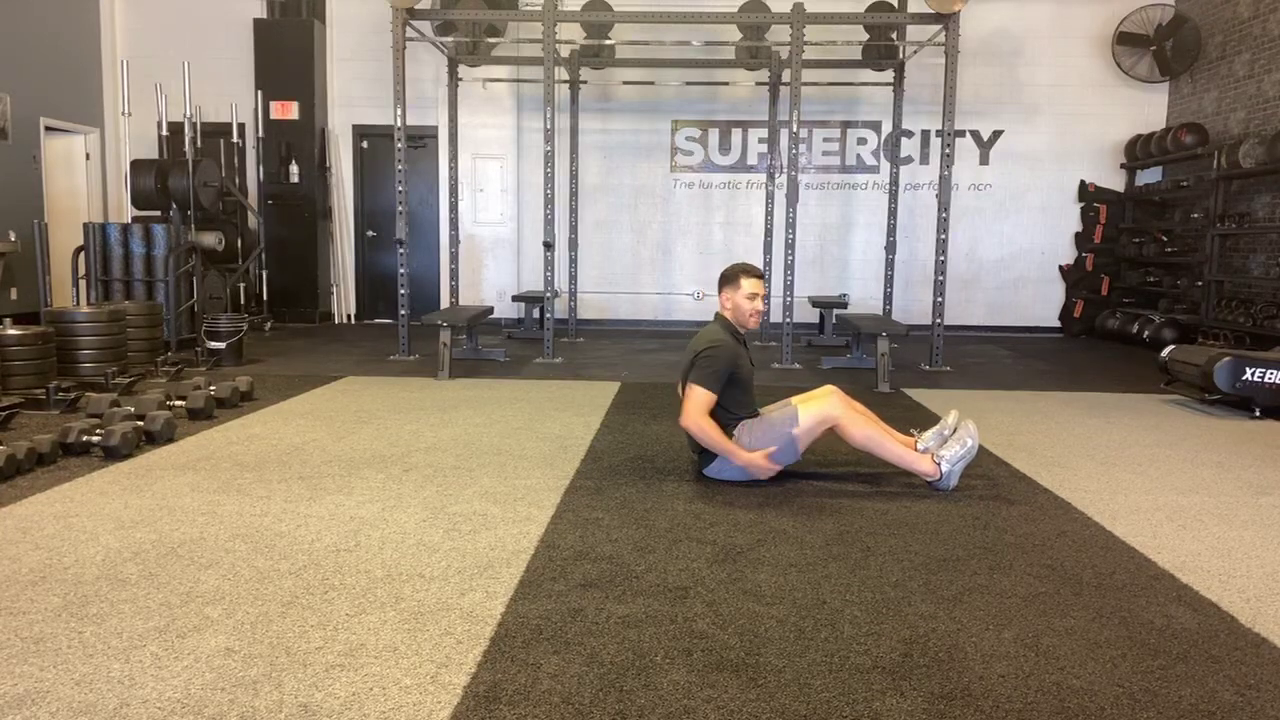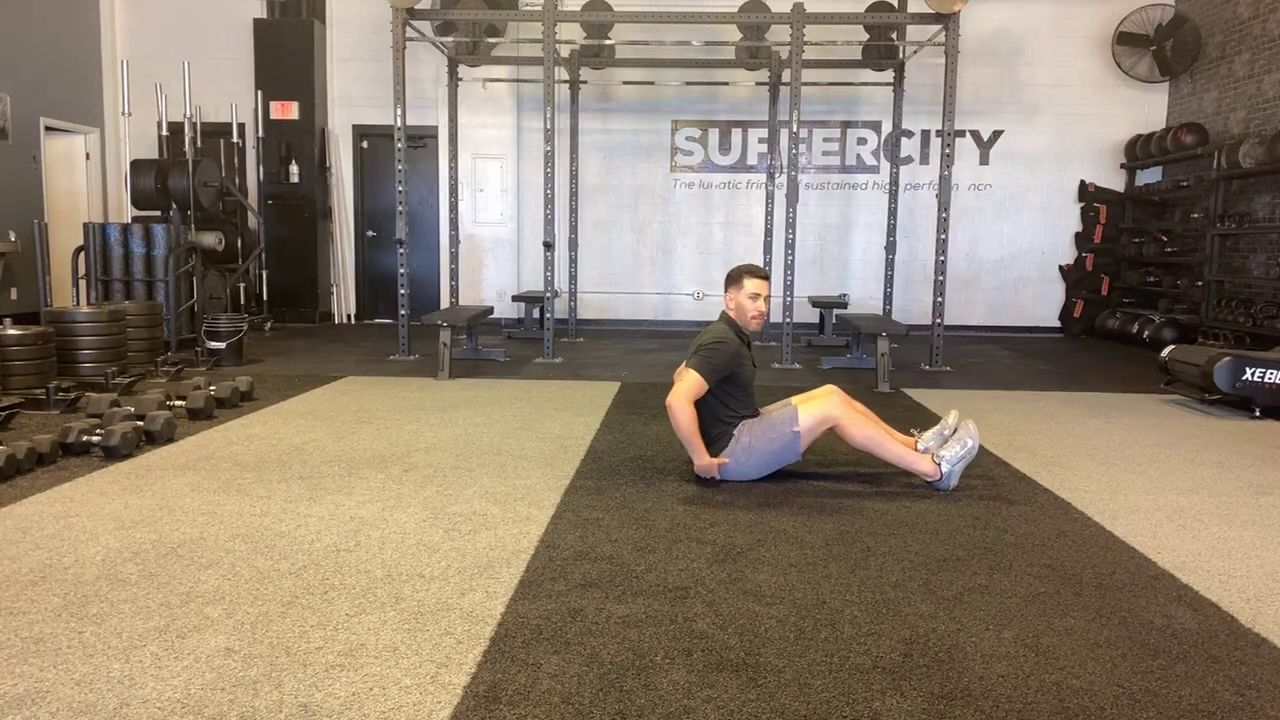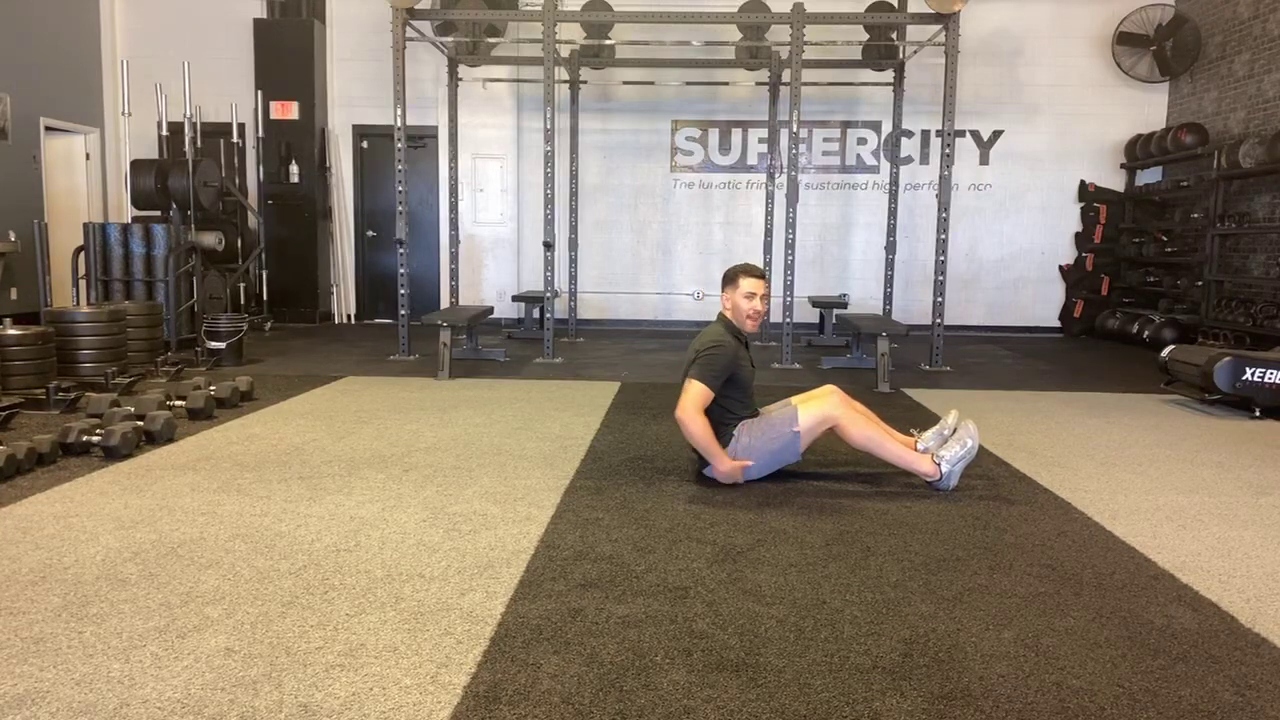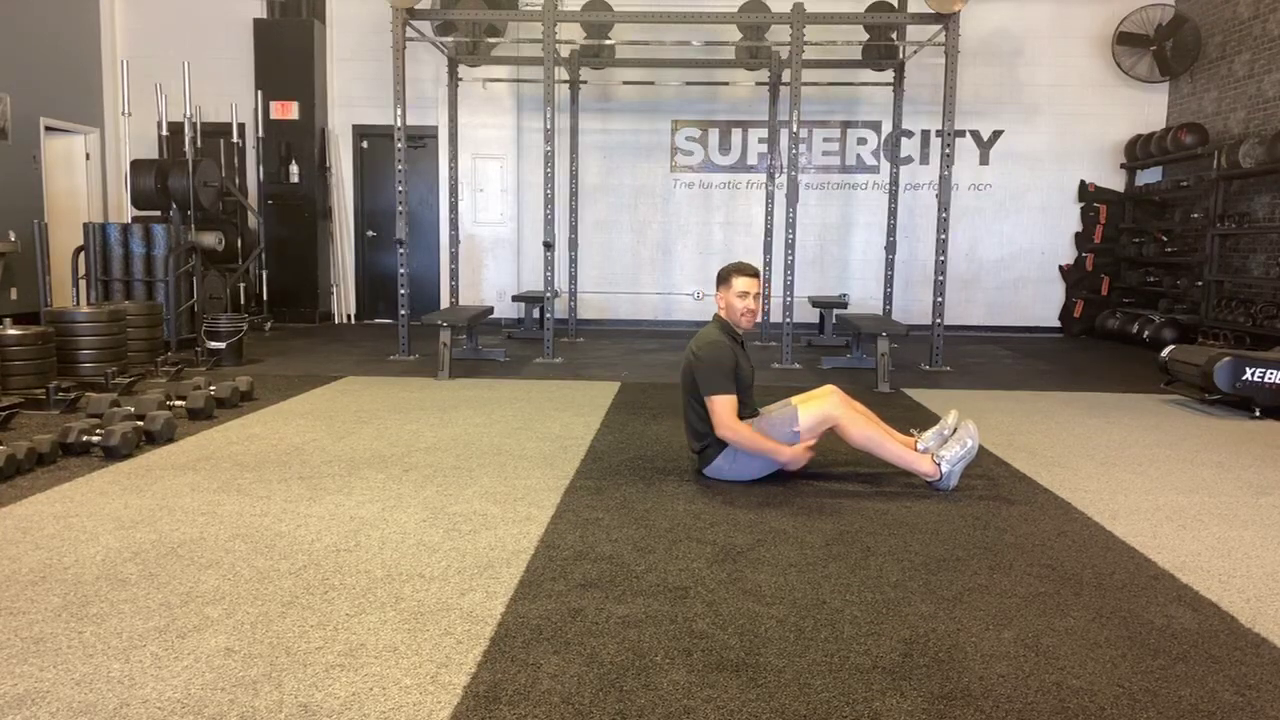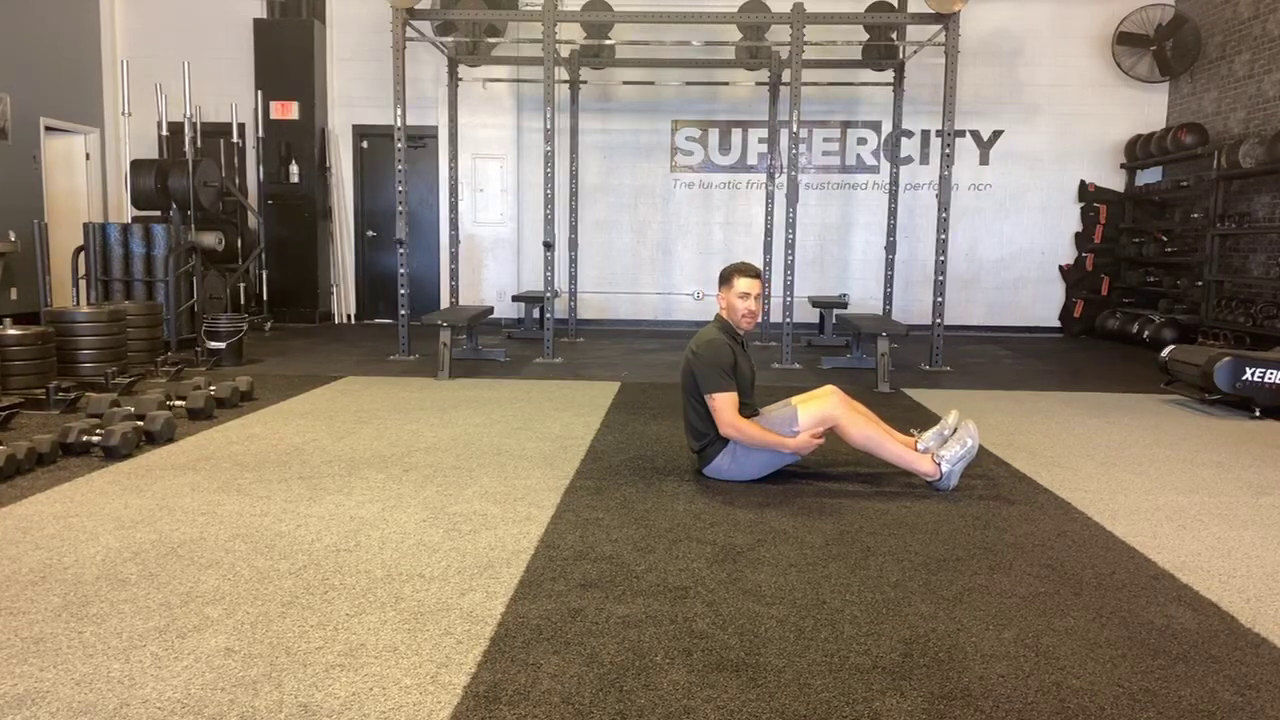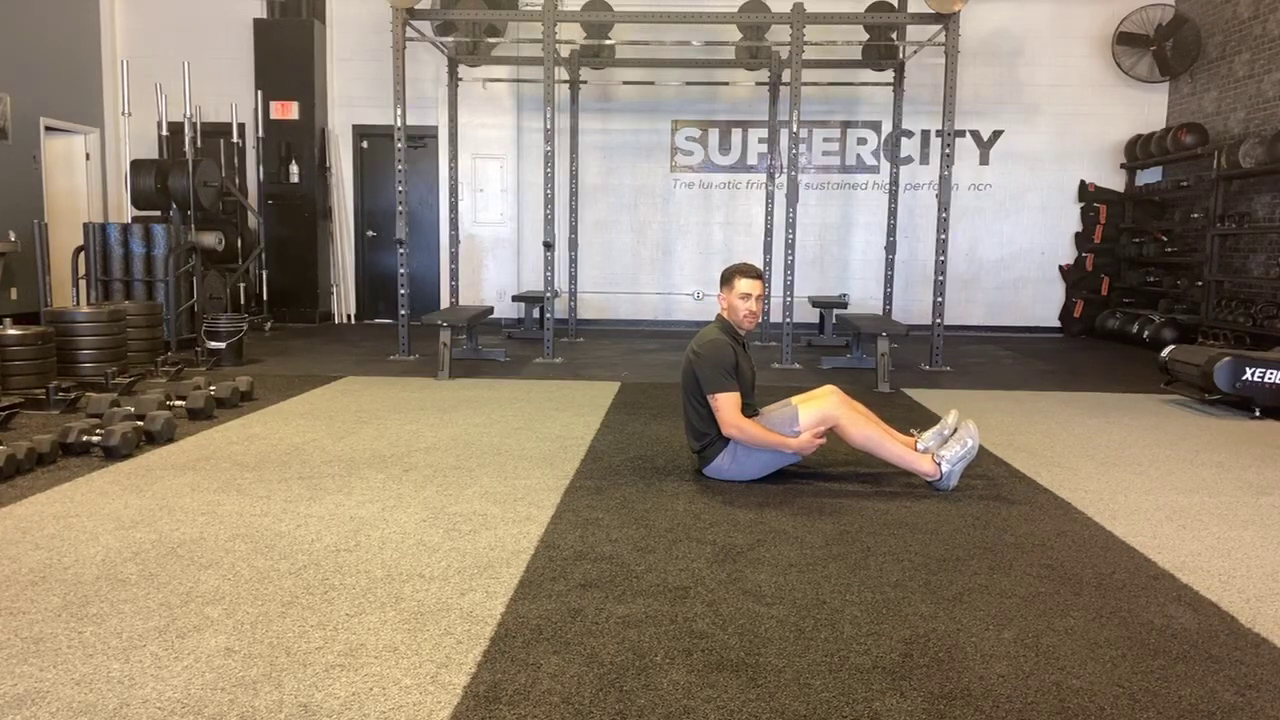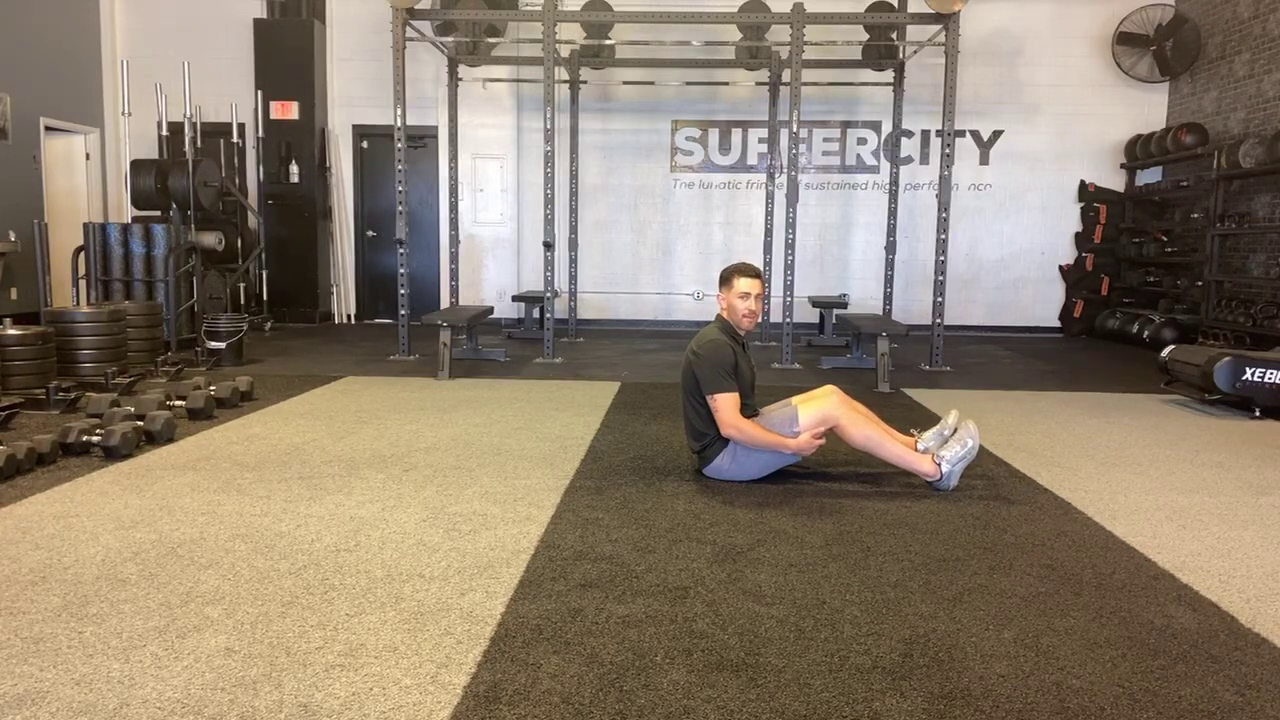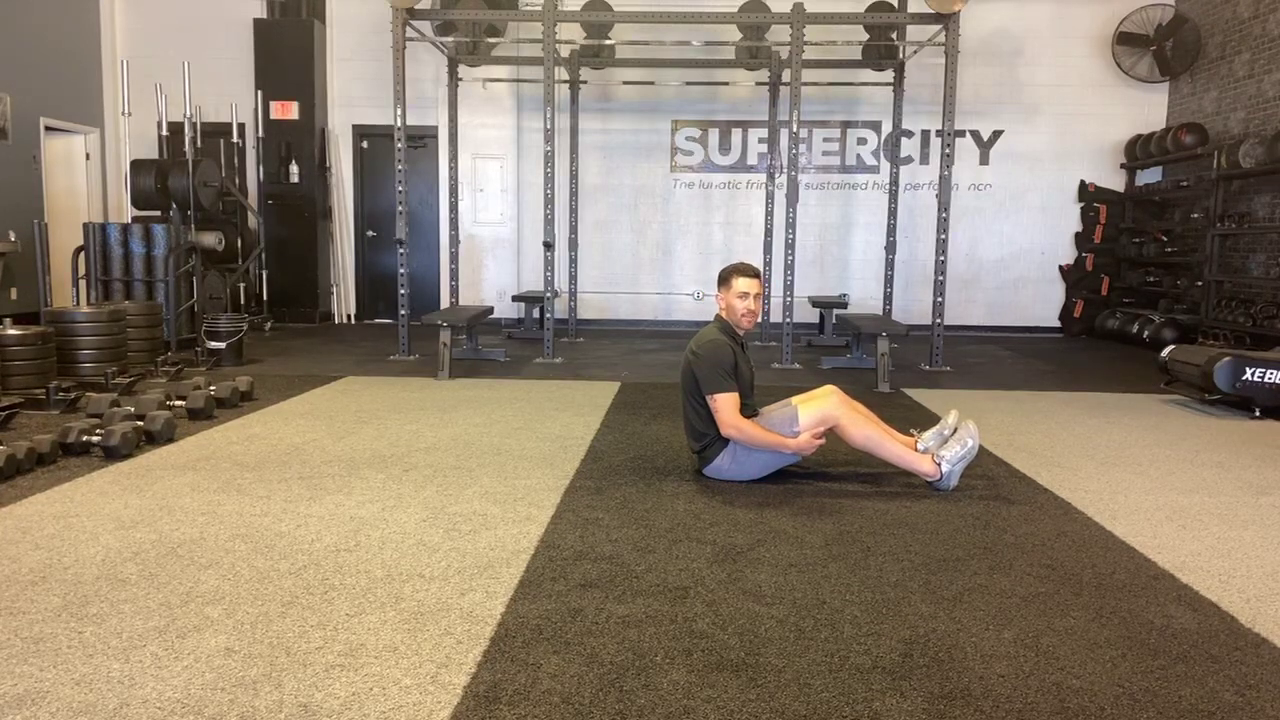
dt=0.3s
person 1, frame 1
left shoulder: (724, 336)
right shoulder: (719, 347)
left elbow: (688, 390)
right elbow: (692, 418)
right wrist: (743, 460)
left hip: (738, 432)
right hip: (731, 453)
left knee: (830, 394)
right knee: (832, 407)
left ankle: (916, 445)
right ankle: (933, 469)
person 1, frame 2
left shoulder: (728, 335)
right shoulder: (723, 344)
left elbow: (680, 377)
right elbow: (677, 401)
right wrist: (702, 459)
left hip: (738, 432)
right hip: (729, 450)
left knee: (830, 393)
right knee: (833, 407)
left ankle: (914, 445)
right ankle: (933, 469)
person 1, frame 3
left shoulder: (726, 337)
right shoulder: (720, 347)
left elbow: (706, 397)
right elbow: (687, 412)
right wrist: (722, 463)
left hip: (737, 432)
right hip: (729, 447)
left knee: (830, 394)
right knee: (832, 408)
left ankle: (916, 446)
right ankle: (933, 469)
person 1, frame 4
left shoulder: (726, 338)
right shoulder: (716, 348)
right elbow: (725, 427)
right wrist: (785, 454)
left hip: (739, 437)
right hip: (727, 455)
left knee: (831, 393)
right knee: (832, 408)
left ankle: (915, 445)
right ankle: (932, 469)
person 1, frame 5
left shoulder: (729, 339)
right shoulder: (714, 347)
right elbow: (729, 425)
left wrist: (792, 437)
right wrist: (792, 445)
left hip: (738, 440)
right hip: (725, 454)
left knee: (830, 394)
right knee: (832, 408)
left ankle: (916, 446)
right ankle: (933, 469)
person 1, frame 6
left shoulder: (730, 339)
right shoulder: (716, 347)
right elbow: (731, 426)
left wrist: (798, 431)
right wrist: (793, 445)
left hip: (737, 440)
right hip: (726, 454)
left knee: (830, 394)
right knee: (833, 407)
left ankle: (916, 445)
right ankle: (932, 468)
person 1, frame 7
left shoulder: (731, 340)
right shoulder: (716, 347)
right elbow: (730, 426)
left wrist: (796, 434)
right wrist: (793, 446)
left hip: (738, 440)
right hip: (725, 454)
left knee: (830, 394)
right knee: (832, 408)
left ankle: (915, 445)
right ankle: (933, 469)
person 1, frame 8
left shoulder: (729, 339)
right shoulder: (715, 347)
right elbow: (730, 426)
left wrist: (794, 436)
right wrist: (793, 445)
left hip: (738, 440)
right hip: (725, 454)
left knee: (831, 394)
right knee: (832, 408)
left ankle: (915, 445)
right ankle: (933, 469)
